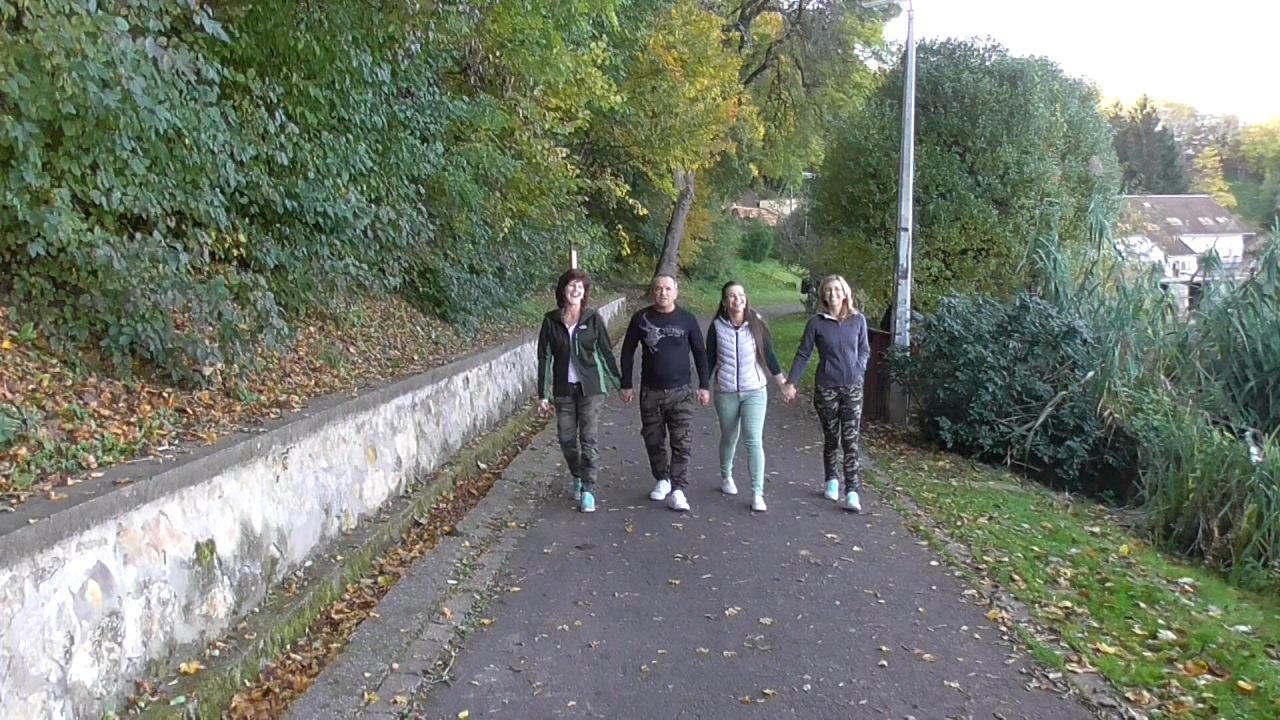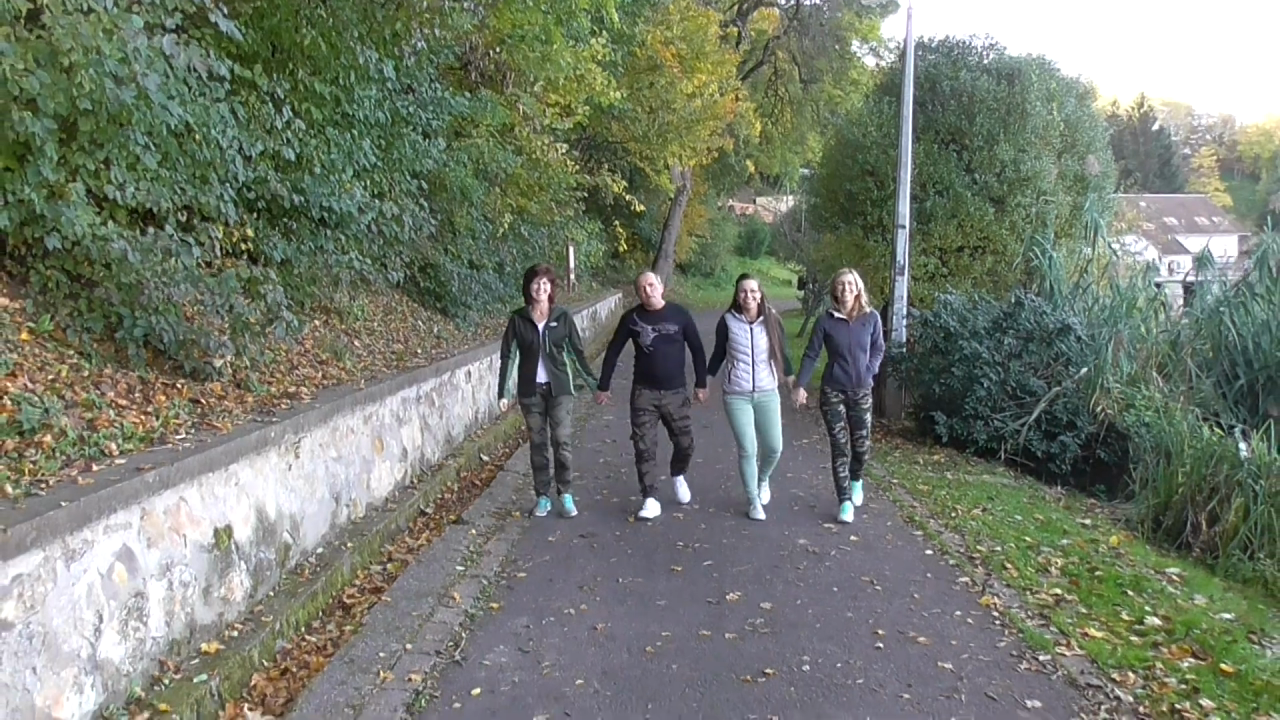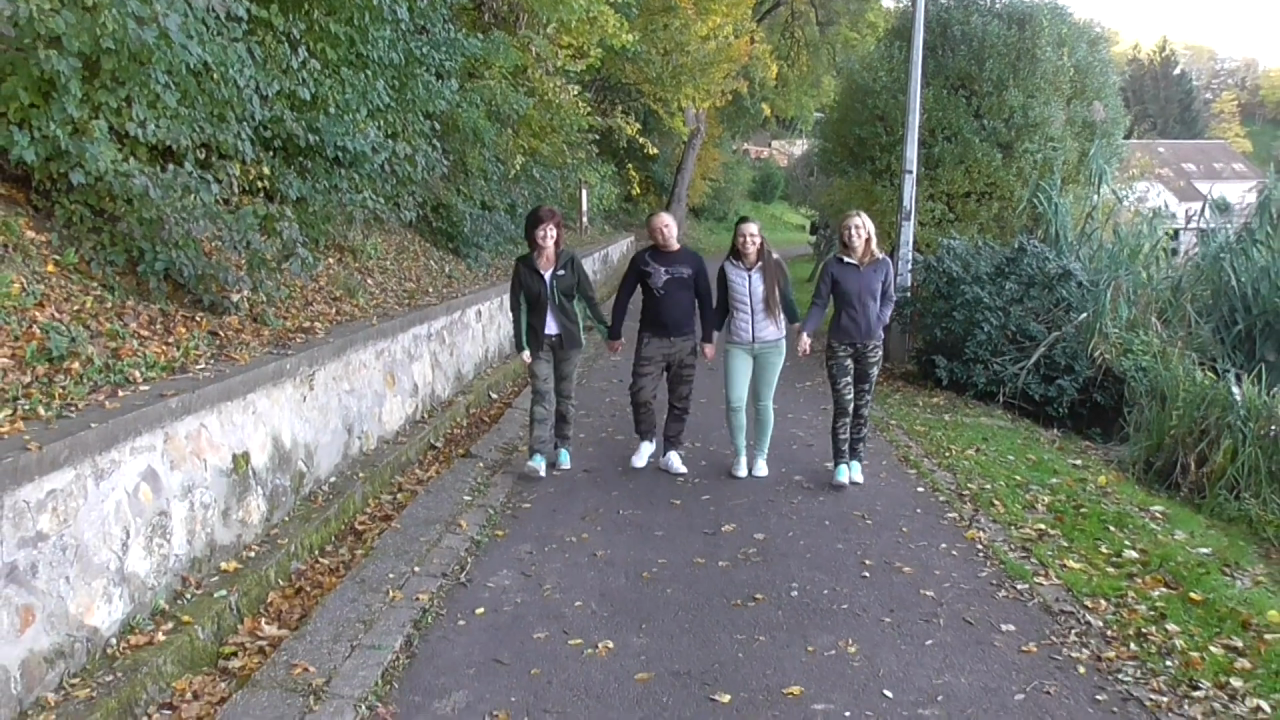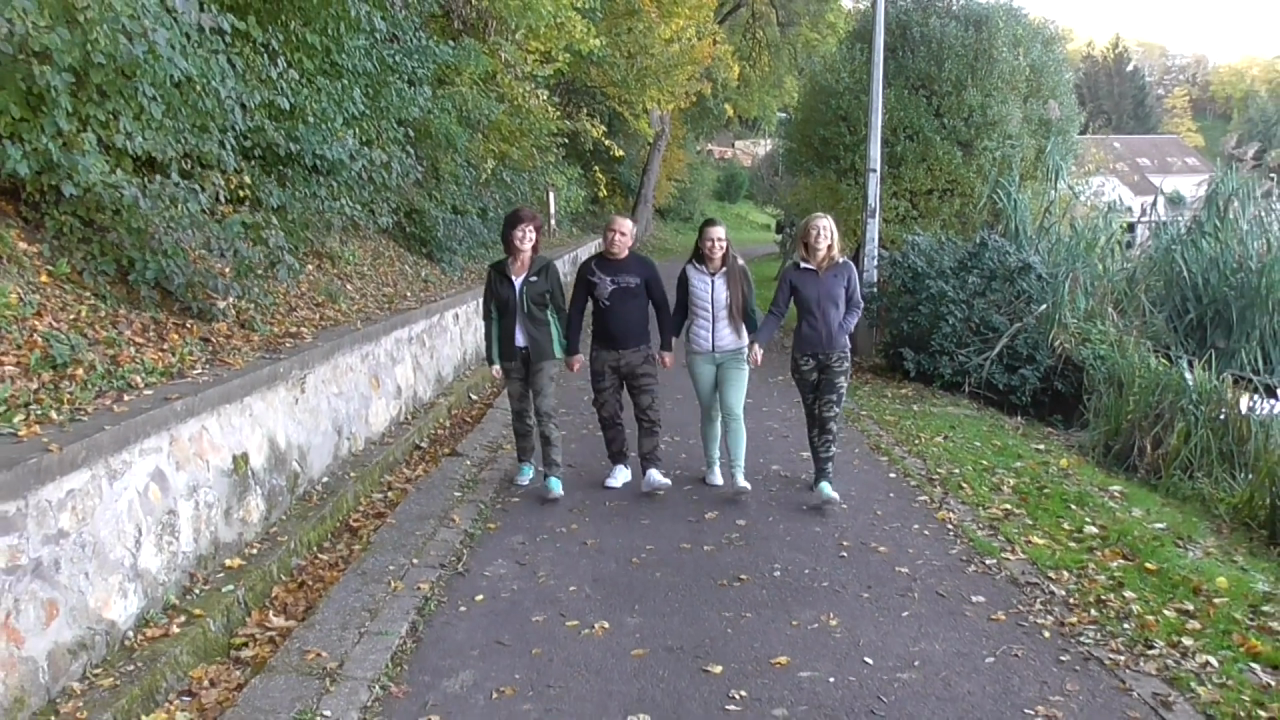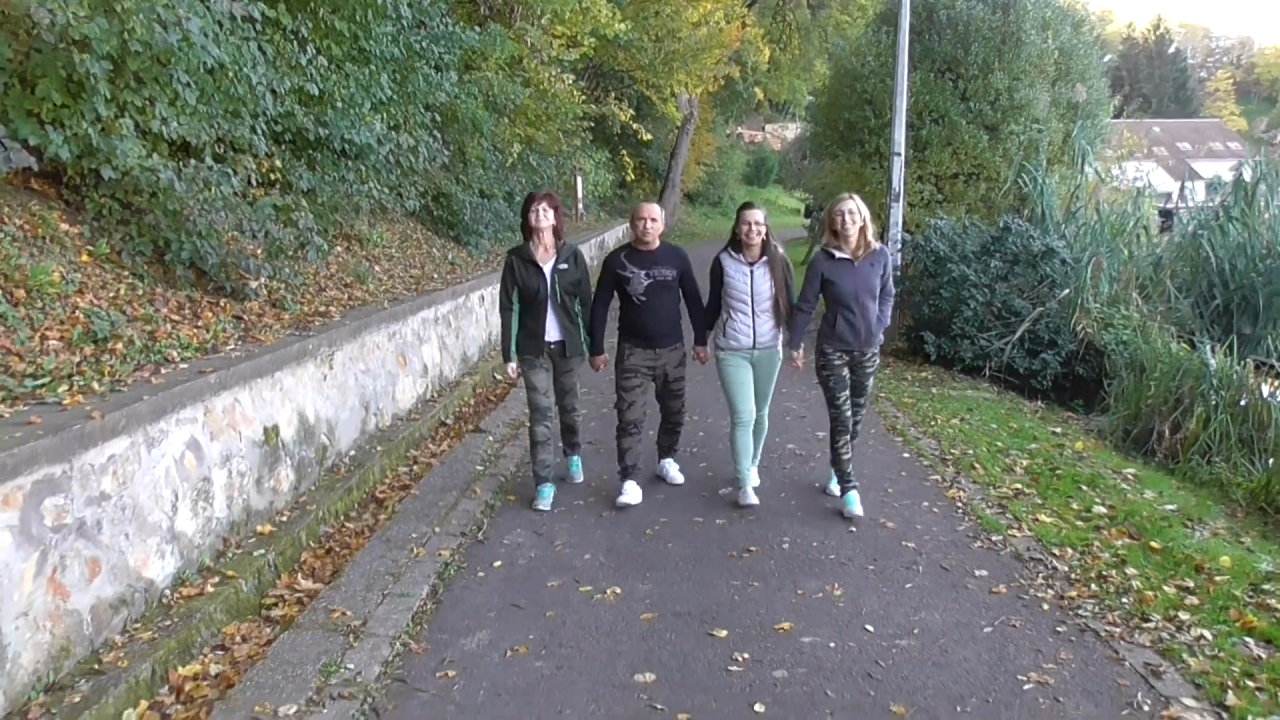
dt=1s
person 1, frame 1
left shoulder: (858, 320)
right shoulder: (816, 322)
left elbow: (864, 349)
right elbow: (803, 354)
left wrist: (859, 368)
right wrist: (791, 382)
left hip: (853, 387)
right hip: (826, 387)
left knee: (851, 439)
right knee: (832, 437)
left ankle: (852, 492)
right ankle: (832, 480)
person 1, frame 2
left shoulder: (871, 317)
right shoulder: (825, 320)
left elbow: (878, 349)
right elbow: (811, 354)
left wrist: (869, 372)
right wrist: (800, 385)
left hip: (862, 391)
right hip: (832, 391)
left knee: (861, 446)
right knee: (839, 447)
left ankle: (855, 481)
right ankle: (845, 501)
person 1, frame 3
left shoulder: (883, 265)
right shoulder: (833, 266)
left elbow: (889, 300)
right elbow: (819, 303)
left wrist: (879, 322)
right wrist: (805, 332)
left hip: (871, 344)
right hip: (840, 344)
left knee: (862, 406)
right knee: (843, 405)
left ankle: (855, 459)
right ankle: (840, 465)
person 1, frame 4
left shoulder: (845, 269)
right shoulder: (792, 272)
left elbow: (856, 306)
right elbow: (777, 312)
left wrist: (842, 330)
right wrist: (758, 342)
left hip: (837, 354)
right hip: (804, 353)
left knee: (829, 418)
right knee: (813, 416)
left ankle: (824, 482)
right ankle: (821, 471)
person 1, frame 5
left shoulder: (880, 255)
right shoulder: (822, 262)
left elbow: (887, 295)
right elbow: (806, 306)
left wrist: (879, 326)
right wrist: (796, 345)
left hip: (868, 350)
right hip: (832, 351)
left knee: (855, 419)
right knee: (841, 421)
left ankle: (838, 471)
right ankle: (849, 490)
person 2, frame 1
left shoulder: (593, 319)
right shoulder: (551, 321)
left elbow: (606, 353)
right elbow: (545, 357)
left wrist: (619, 384)
right wrist: (543, 393)
left hip: (591, 388)
right hip: (563, 389)
left knee: (588, 439)
right knee: (567, 439)
left ankle: (587, 491)
right ankle: (578, 476)
person 2, frame 2
left shoulder: (562, 316)
right shoulder: (518, 319)
left elbow: (577, 352)
right elbow: (508, 356)
left wrist: (595, 383)
right wrist: (503, 392)
left hip: (560, 388)
right hip: (530, 390)
left knee: (561, 441)
right knee: (538, 444)
left ankle: (565, 494)
right ankle: (543, 496)
person 2, frame 3
left shoulder: (570, 262)
right shoulder: (523, 266)
left elbow: (588, 298)
right elbow: (518, 307)
left wrist: (607, 331)
right wrist: (521, 344)
left hip: (568, 339)
right hip: (538, 341)
left knee: (564, 395)
right knee: (542, 395)
left ankle: (562, 447)
right ankle: (538, 456)
person 2, frame 4
left shoulder: (546, 268)
right shoulder: (497, 272)
left elbow: (560, 310)
right elbow: (491, 316)
left wrist: (570, 350)
right wrist: (492, 357)
left hip: (543, 352)
right hip: (512, 353)
left knee: (545, 412)
right knee: (520, 411)
left ankle: (553, 477)
right ankle: (525, 462)
person 2, frame 5
left shoulder: (572, 256)
right shoulder: (516, 259)
left elbow: (586, 302)
right elbow: (508, 308)
left wrist: (594, 345)
right wrist: (508, 354)
left hip: (568, 346)
right hip: (533, 349)
left knee: (569, 406)
right knee: (541, 413)
left ankle: (572, 455)
right ankle: (544, 484)
person 3, frame 1
left shoulder: (687, 319)
right shoulder: (641, 318)
left elbow: (699, 353)
right elbow: (628, 351)
left wrist: (703, 385)
right wrist: (625, 384)
left hip: (680, 391)
right hip: (650, 391)
left knee: (681, 443)
right knee: (653, 440)
left ankle: (677, 491)
right ankle: (663, 480)
person 3, frame 2
left shoulder: (680, 314)
right shoulder: (631, 318)
left elbow: (697, 350)
right elbow: (613, 352)
left wrist: (701, 384)
right wrist: (603, 386)
left hip: (676, 393)
right hip: (643, 393)
left knee: (685, 444)
right knee: (644, 448)
left ankle: (678, 475)
right ankle: (650, 499)
person 3, frame 3
left shoulder: (693, 260)
right shoulder: (642, 260)
left elbow: (706, 300)
right elbow: (623, 296)
left wrist: (708, 338)
right wrist: (615, 334)
left hip: (686, 342)
right hip: (651, 340)
left knee: (680, 402)
right knee: (641, 396)
left ankle: (671, 453)
right ankle: (646, 440)
person 3, frame 4
left shoulder: (644, 267)
right shoulder: (589, 268)
left elbow: (661, 307)
right elbow: (576, 311)
left wrist: (666, 346)
right wrist: (572, 350)
left hip: (639, 353)
right hip: (602, 354)
left knee: (648, 413)
right knee: (608, 414)
left ankle: (650, 472)
right ankle: (620, 465)
person 3, frame 5
left shoulder: (677, 256)
right shoulder: (616, 260)
left elbow: (693, 299)
right elbow: (600, 306)
left wrist: (701, 340)
right wrist: (597, 349)
left hip: (672, 350)
right hip: (633, 351)
left knee: (673, 411)
right knee: (630, 418)
left ankle: (666, 459)
right ankle: (630, 482)
person 4, frame 1
left shoulder: (757, 324)
right shoulder: (717, 326)
left elbow: (769, 355)
right elbow: (710, 358)
left wrist: (783, 383)
left hip: (755, 392)
right hip: (725, 393)
left knee: (753, 440)
right knee: (728, 438)
left ankle: (757, 494)
right ankle: (726, 476)
person 4, frame 2
left shoulder: (772, 320)
right shoulder: (727, 321)
left elbow: (782, 354)
right elbow: (718, 354)
left hip: (768, 394)
right hip: (736, 396)
left knee: (774, 447)
right knee: (747, 450)
left ankle: (762, 480)
right ankle: (753, 502)
person 4, frame 3
left shoulder: (774, 265)
right shoulder: (727, 269)
left elbow: (787, 300)
right elbow: (721, 306)
left hip: (771, 344)
right hip: (737, 346)
left knee: (763, 402)
right knee: (735, 402)
left ankle: (761, 456)
right ankle: (739, 457)
person 4, frame 4
left shoulder: (739, 271)
right shoulder: (689, 273)
left elbow: (749, 310)
right elbow: (680, 310)
left hip: (734, 354)
right hip: (699, 355)
left knee: (733, 413)
right knee: (710, 412)
left ankle: (738, 475)
right ankle: (712, 465)
person 4, frame 5
left shoulder: (778, 261)
right shoulder: (723, 262)
left elbow: (789, 304)
right elbow: (713, 304)
left hip: (768, 350)
right hip: (731, 351)
left knee: (759, 414)
right knee: (742, 416)
left ankle: (752, 464)
right ankle: (745, 485)
